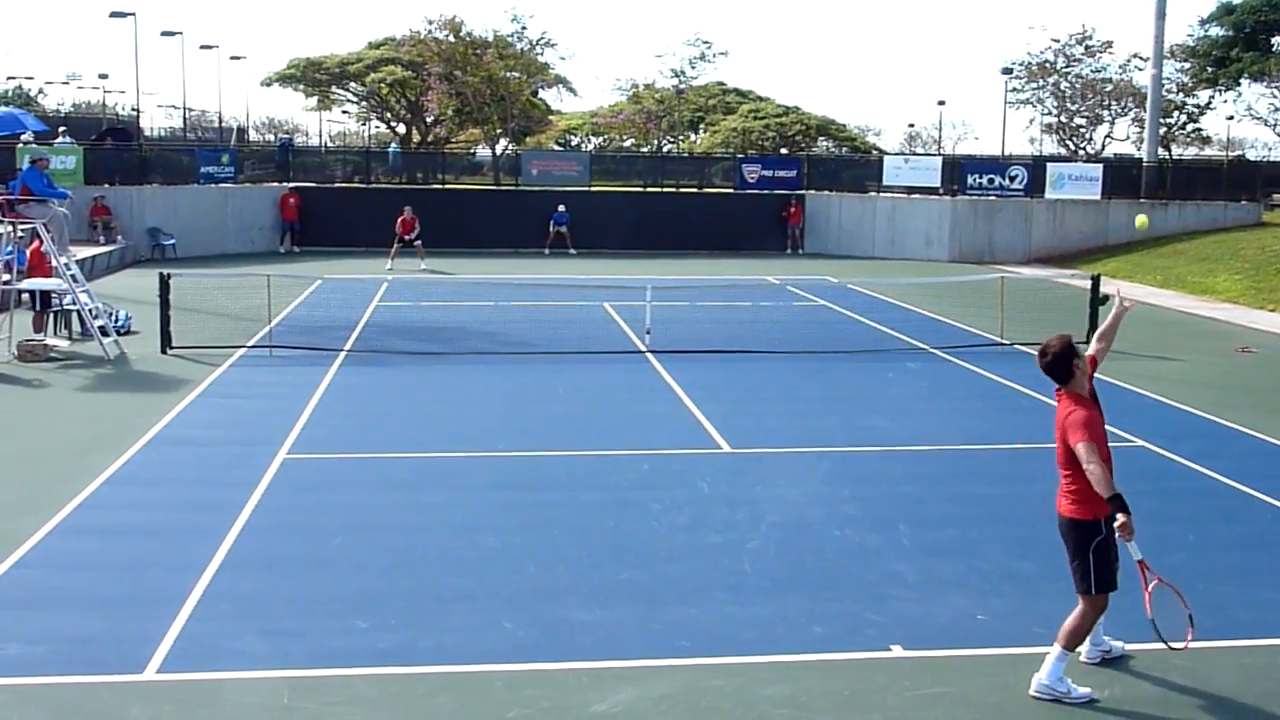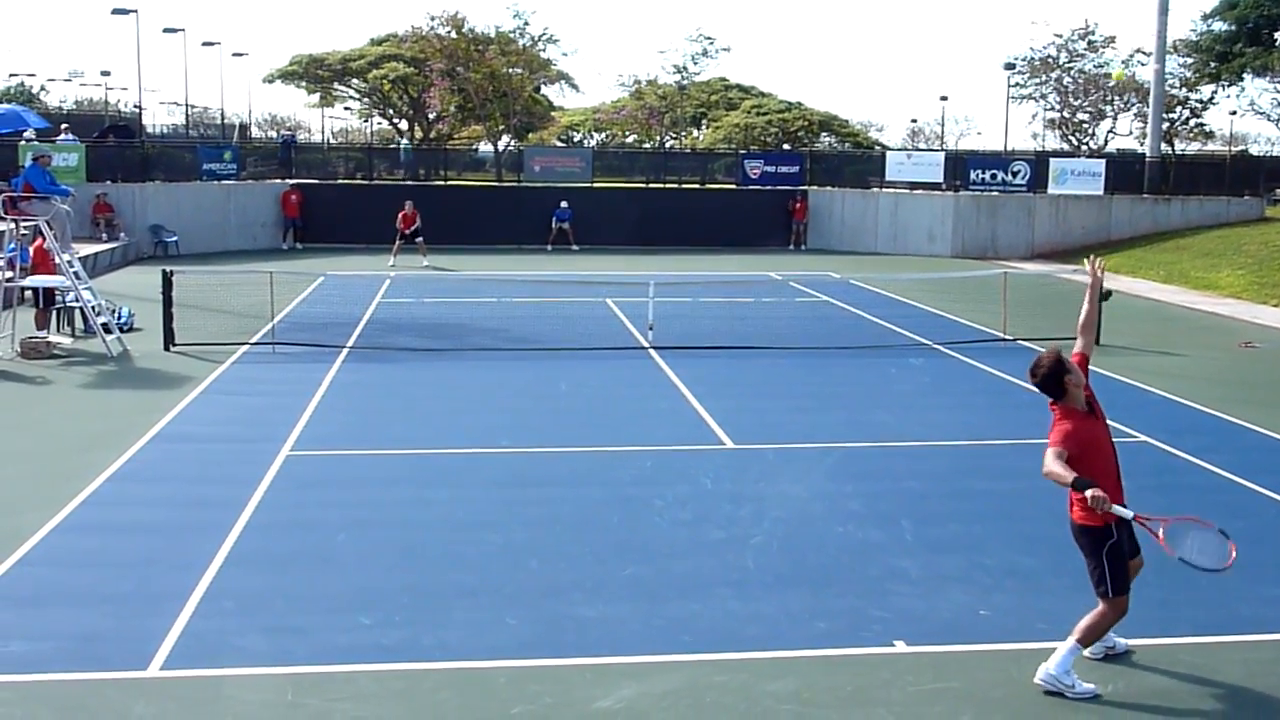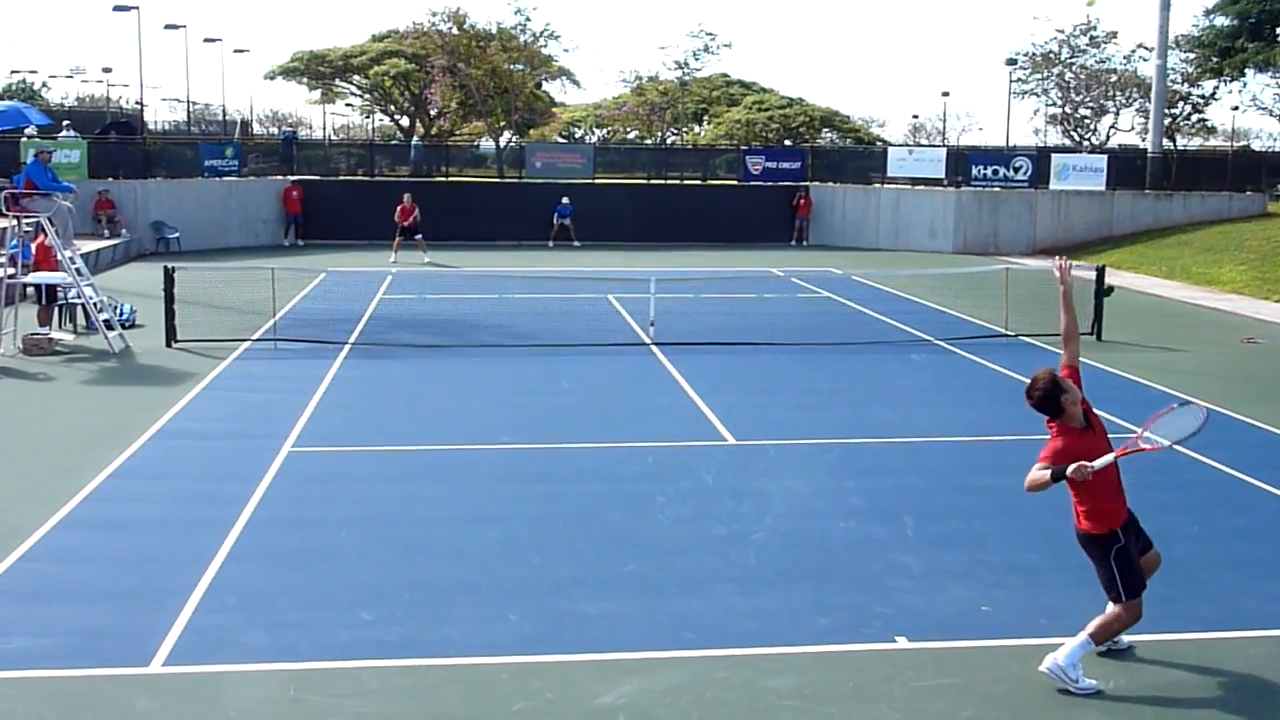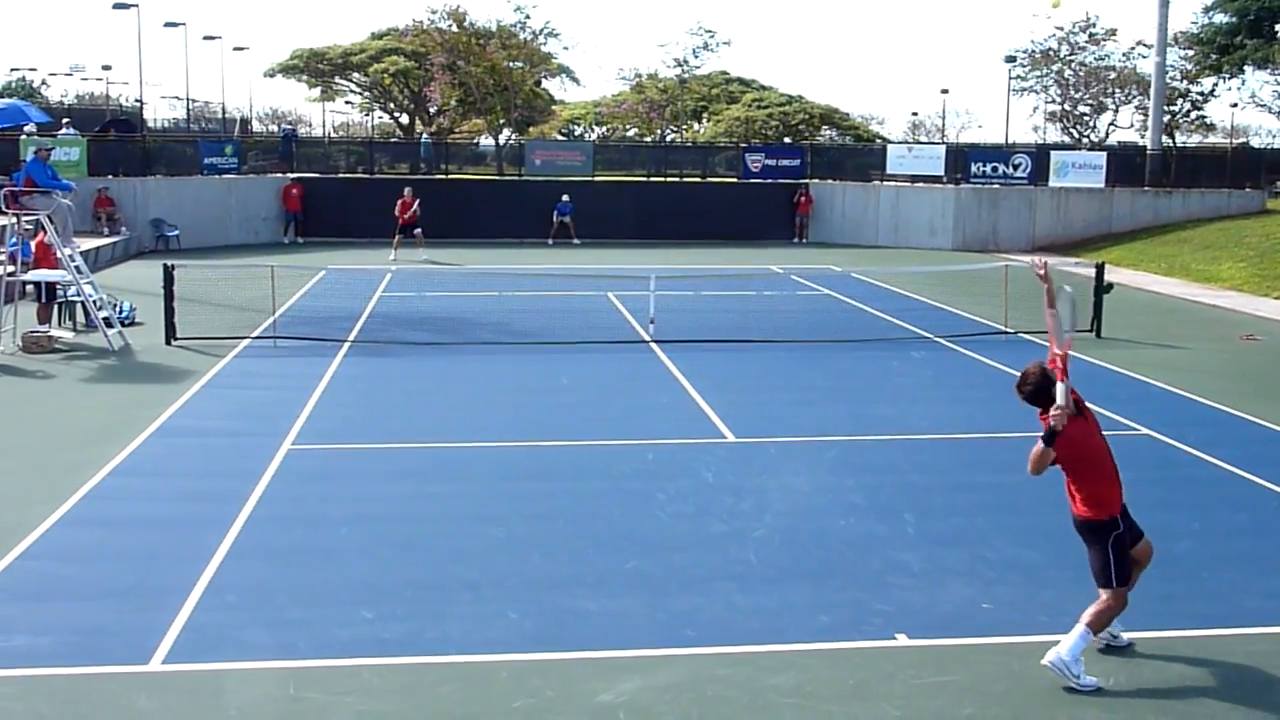
dt=0.2s
person 1, frame 1
left shoulder: (1077, 387)
right shoulder: (1077, 414)
left elbow: (1100, 344)
right elbow: (1093, 462)
left wrist: (1119, 310)
right wrist: (1120, 508)
left hip: (1085, 513)
right hip: (1085, 518)
left knee: (1108, 578)
right knee: (1093, 601)
left ankle: (1094, 643)
right ankle: (1049, 678)
person 1, frame 2
left shoulder: (1080, 386)
right shoulder: (1067, 428)
left elbow: (1086, 334)
right elbow: (1051, 464)
left wrist: (1094, 287)
right wrist: (1084, 486)
left hip: (1109, 513)
right hip: (1095, 521)
left knee: (1132, 566)
right knee: (1115, 604)
left ankle: (1099, 640)
right ankle: (1056, 669)
person 1, frame 3
left shoulder: (1071, 394)
right shoulder: (1062, 443)
left elbow: (1071, 340)
right elbow: (1030, 482)
left wrist: (1066, 290)
right wrist: (1064, 472)
left hip: (1119, 517)
right hip: (1102, 530)
left knee: (1150, 562)
right knee: (1129, 611)
left ankle: (1105, 634)
right ankle: (1063, 660)
person 1, frame 4
left shoulder: (1063, 407)
right shoulder: (1060, 427)
left elbow: (1057, 352)
right elbow: (1035, 466)
left wrist: (1047, 286)
right wrist: (1051, 433)
left hip: (1109, 509)
right hip: (1101, 518)
left knee: (1142, 553)
right knee: (1113, 594)
left ankle: (1104, 631)
right ankle: (1066, 653)
